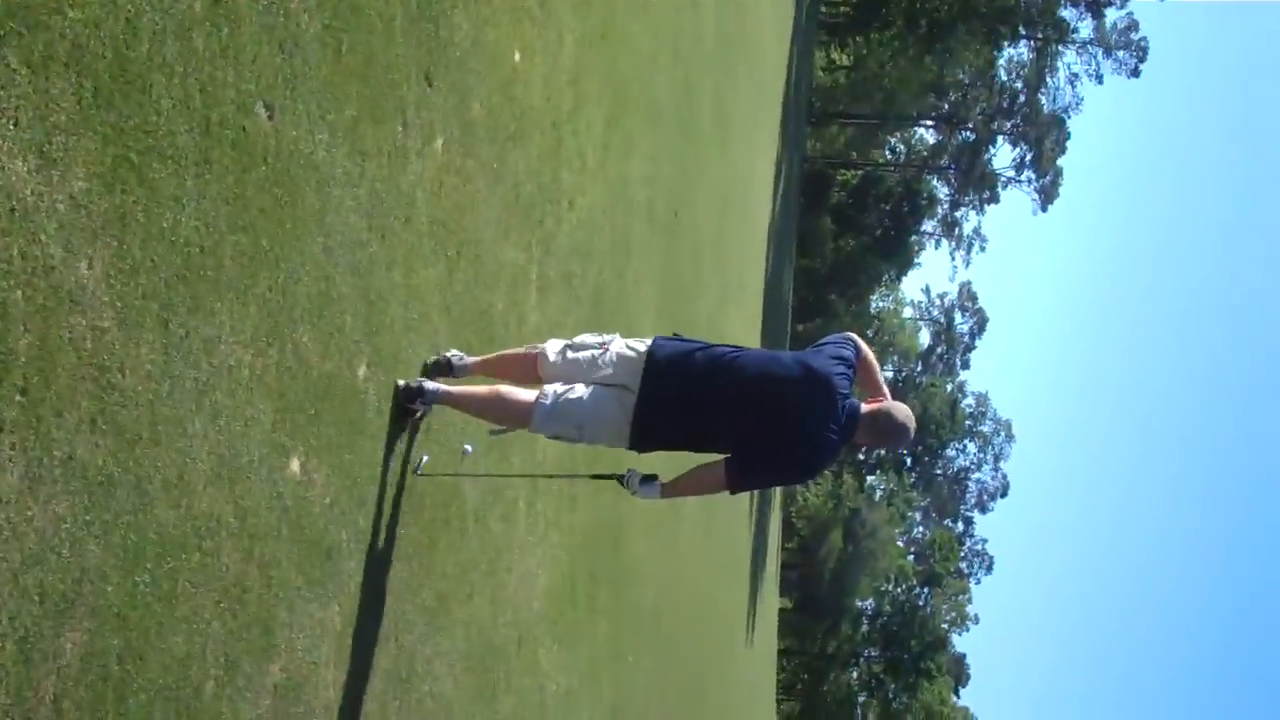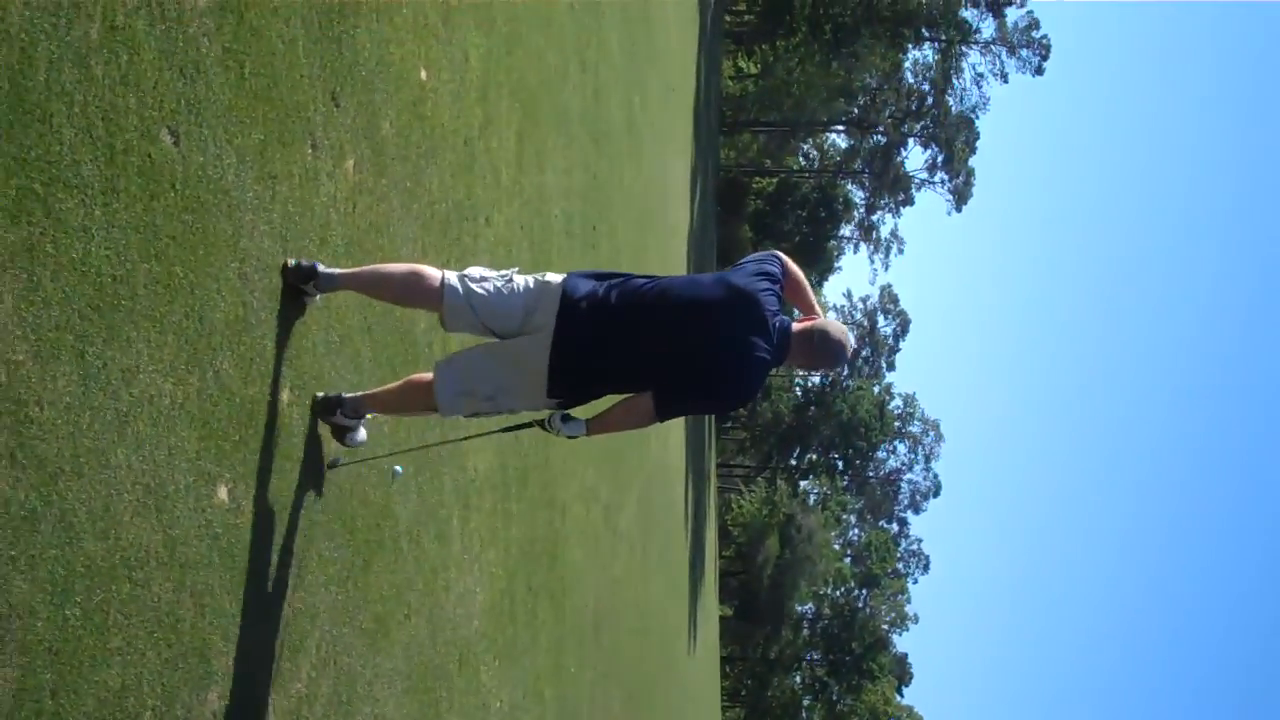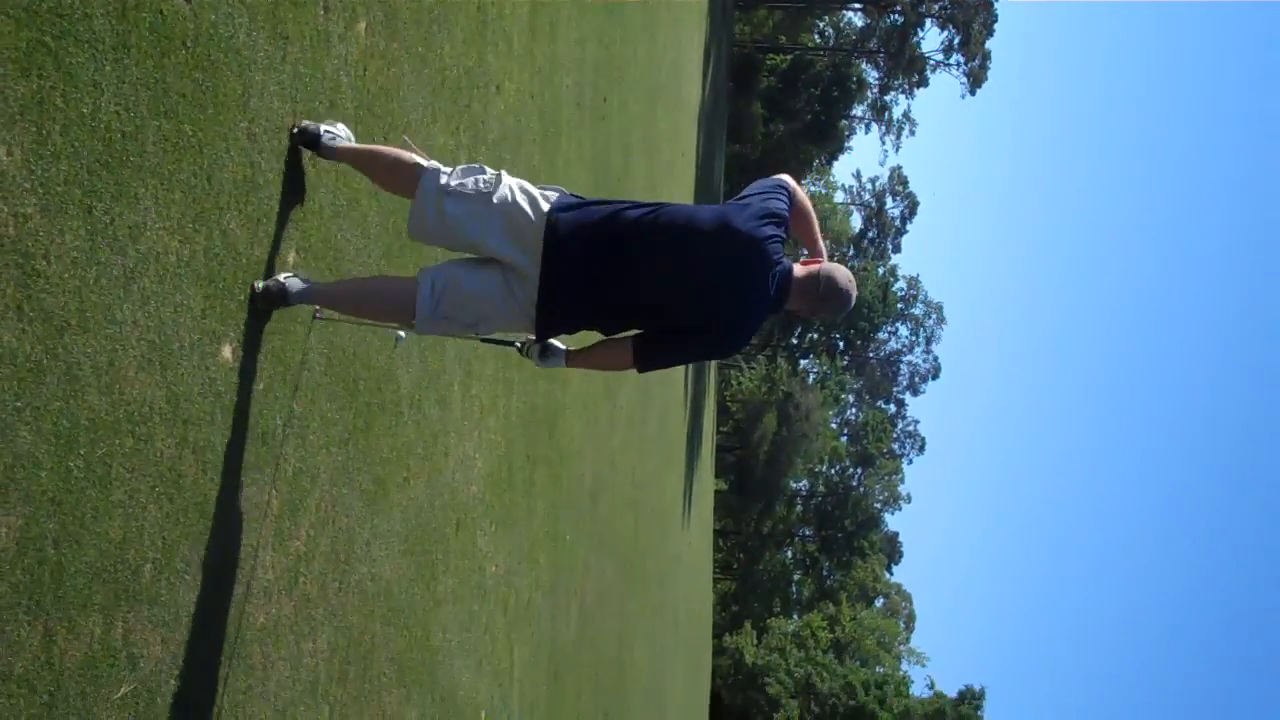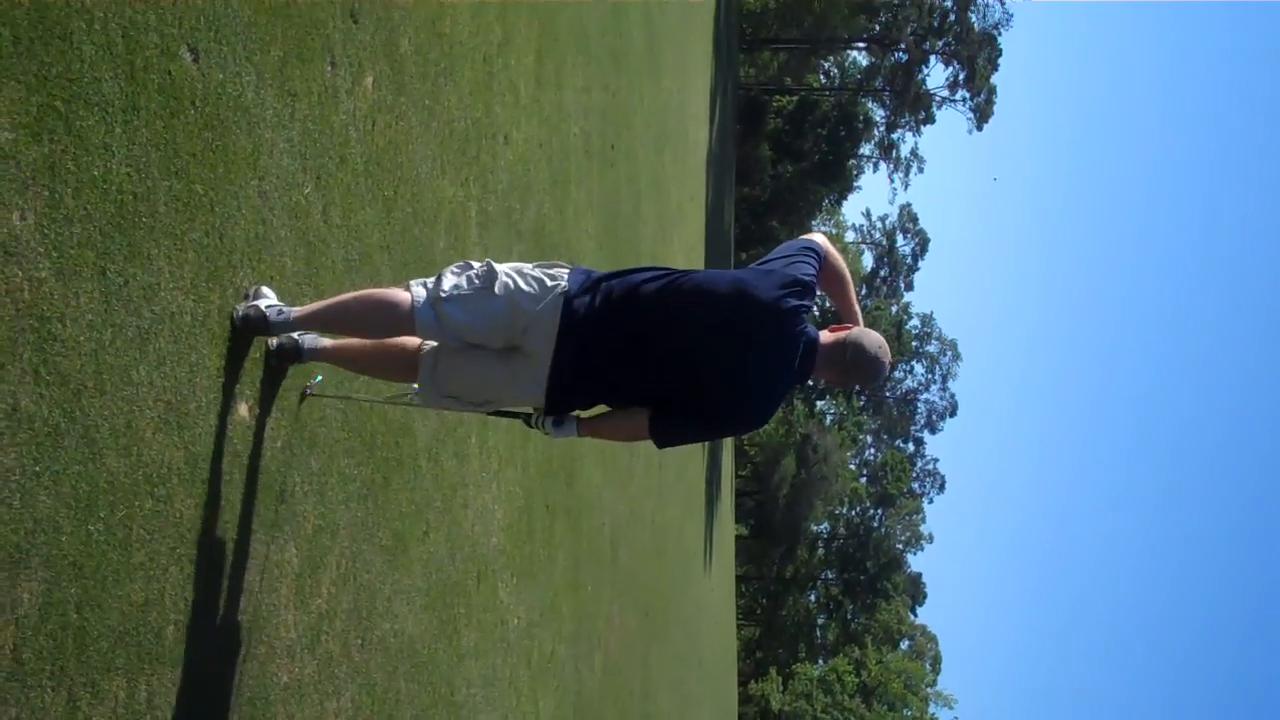
dt=0.7s
person 1, frame 1
left shoulder: (833, 365)
right shoulder: (810, 455)
left elbow: (855, 339)
right elbow: (729, 473)
right wrist: (661, 490)
left hip: (659, 357)
right hip: (647, 417)
left knee: (551, 359)
right knee: (536, 408)
person 1, frame 2
left shoulder: (759, 283)
right shoulder: (739, 382)
left elbow: (782, 259)
right elbow: (651, 405)
left wrist: (814, 316)
right wrist: (582, 427)
left hip: (569, 298)
right hip: (565, 373)
left knee: (443, 288)
right knee: (447, 389)
left ankle: (327, 277)
right ankle: (353, 407)
person 1, frame 3
left shoulder: (762, 222)
right shoulder: (733, 330)
left elbow: (788, 182)
right elbow: (636, 350)
left wrist: (817, 248)
right wrist: (564, 358)
left hip: (556, 220)
right hip: (548, 300)
left knee: (435, 186)
right knee: (424, 301)
left ankle: (332, 143)
right ankle: (308, 292)
person 1, frame 4
left shoulder: (788, 286)
right shoulder: (753, 404)
left elbow: (818, 240)
right elbow: (648, 422)
left wrist: (856, 323)
right wrist: (575, 426)
left hip: (568, 299)
right hip: (565, 382)
left knee: (422, 306)
right knee: (429, 368)
left ankle: (287, 318)
right ankle: (313, 349)
